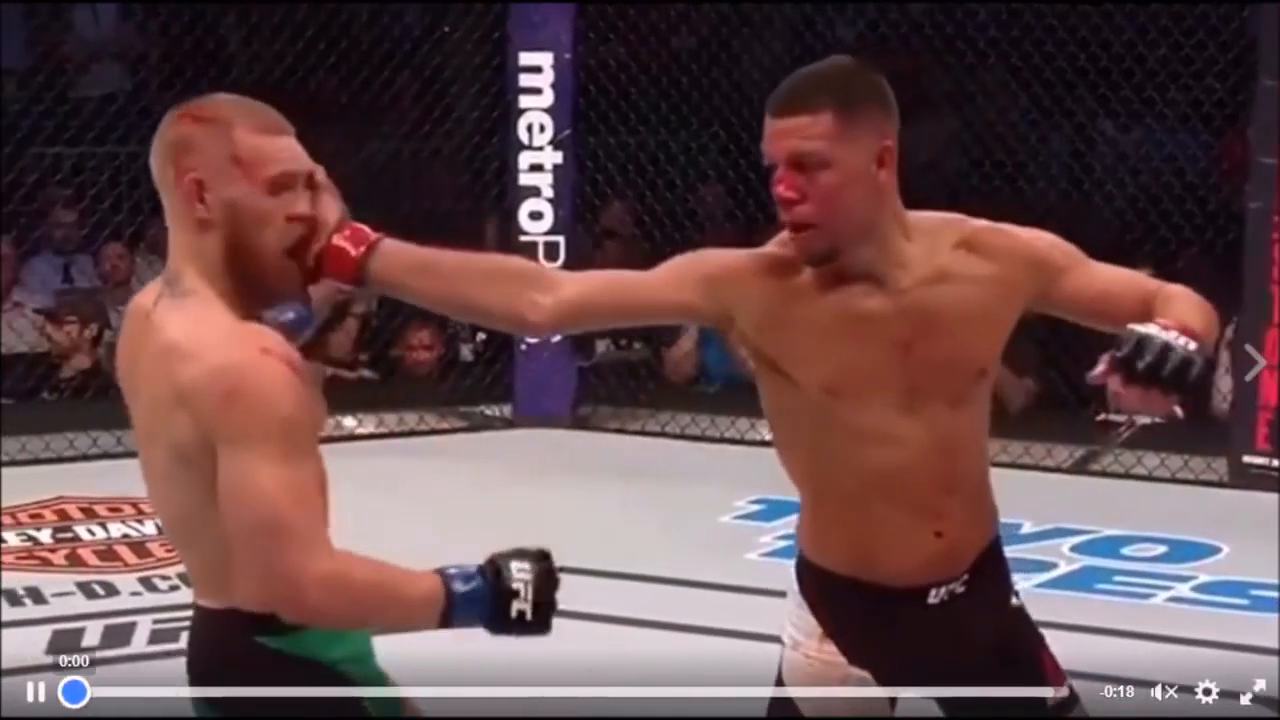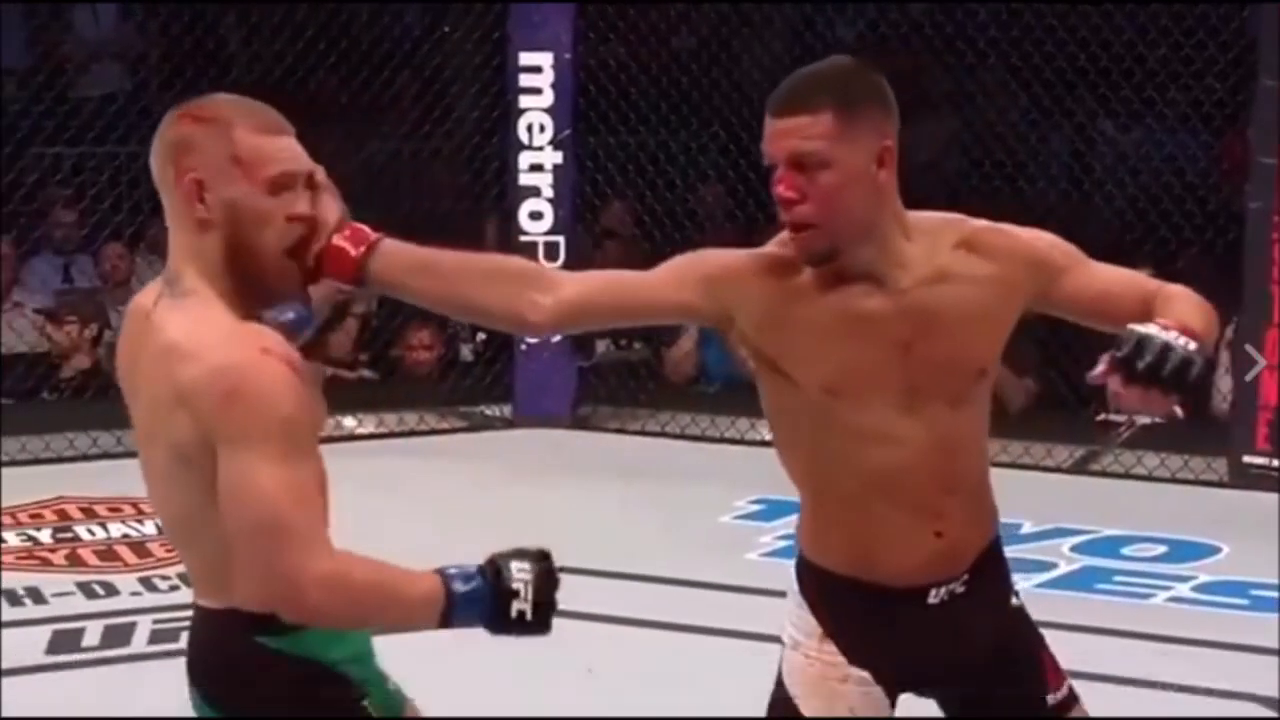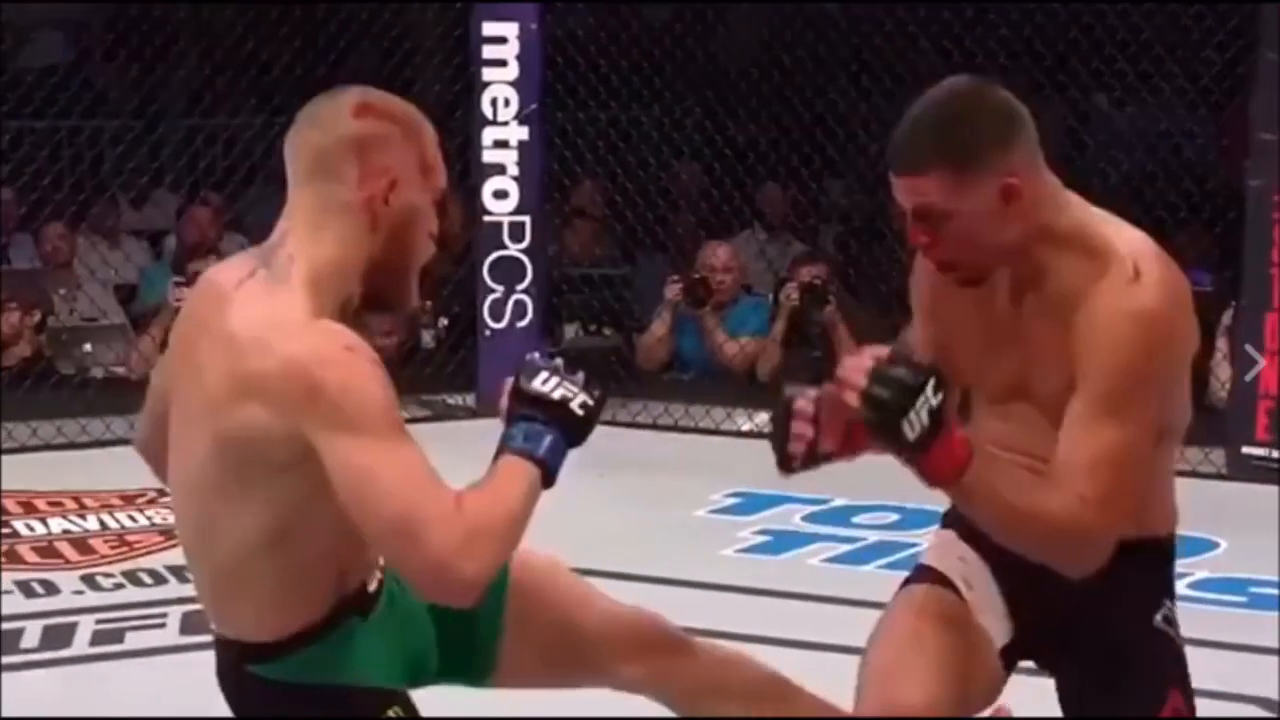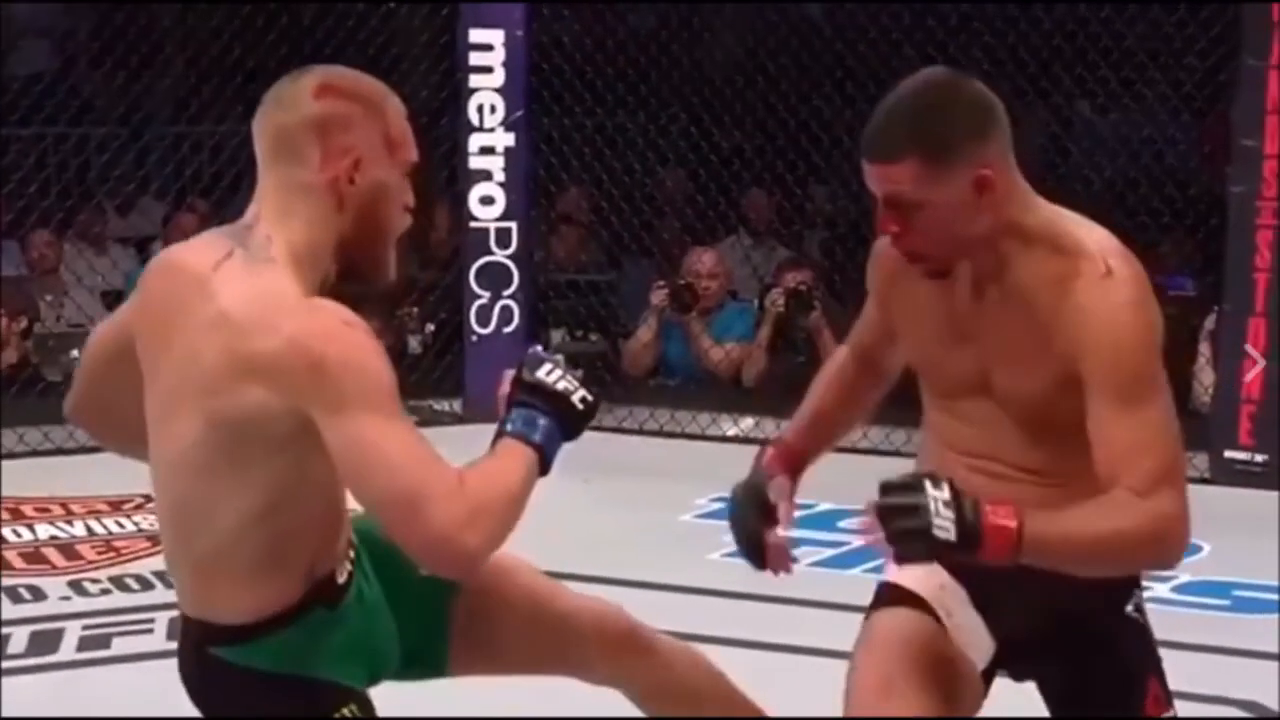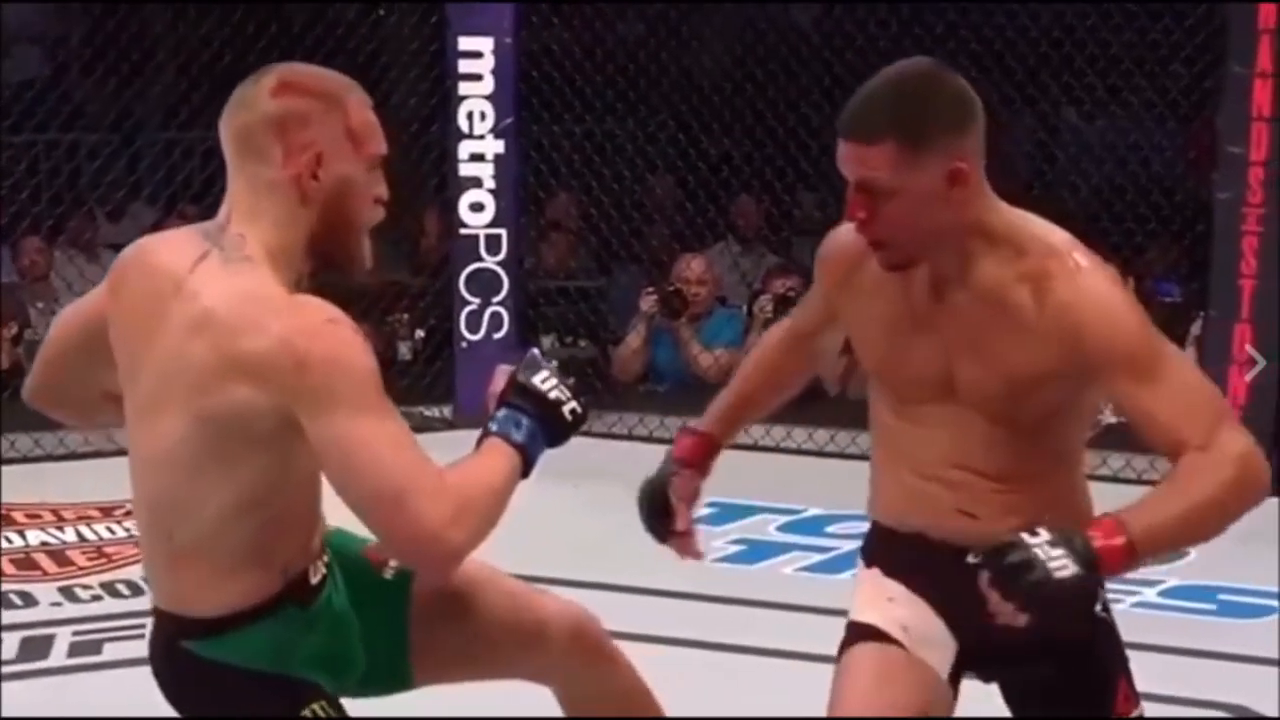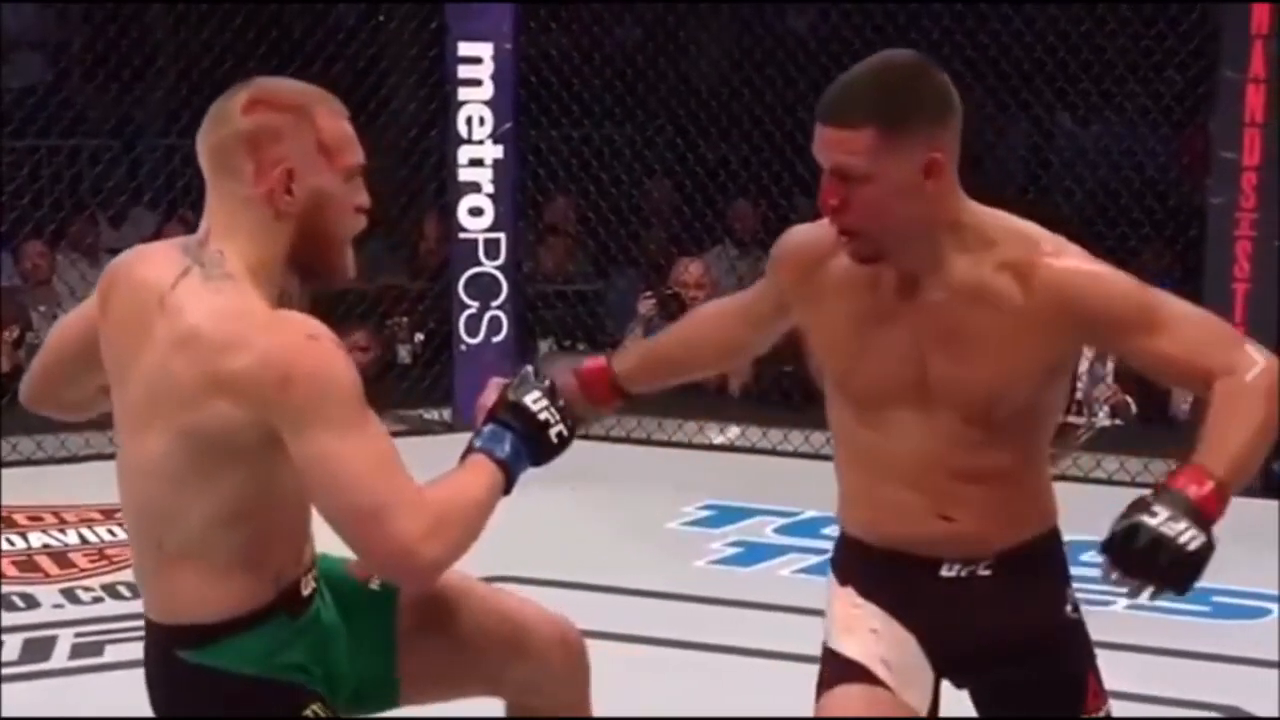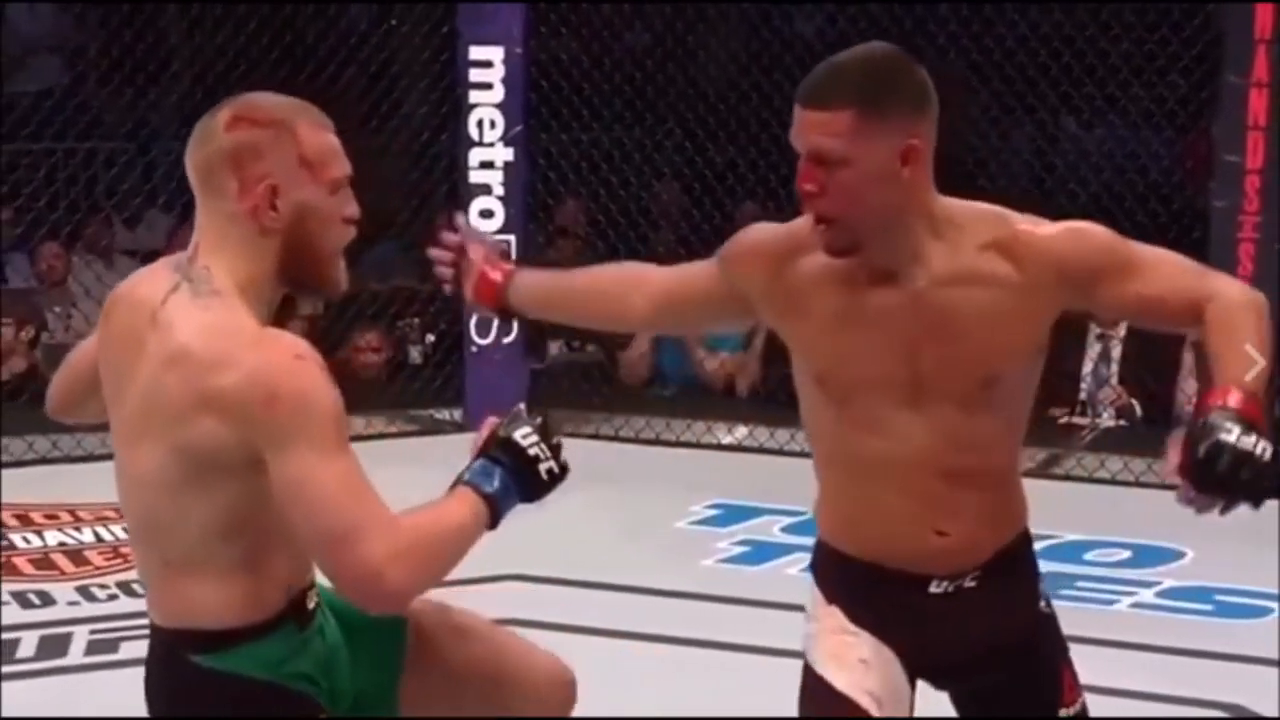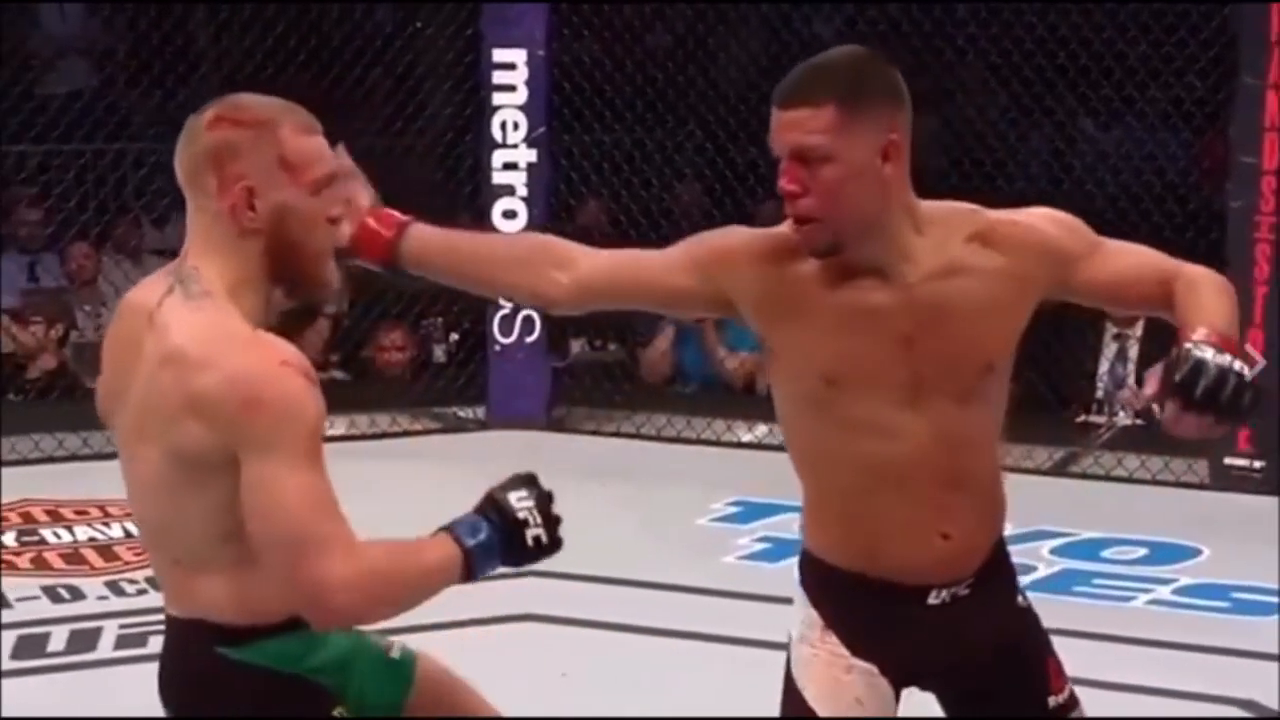
dt=0.4s
person 1, frame 1
left shoulder: (997, 261)
right shoulder: (748, 286)
left elbow: (1176, 304)
right elbow: (543, 300)
left wrist: (1172, 340)
right wrist: (355, 252)
left hip: (977, 598)
right hip: (844, 612)
person 1, frame 2
left shoulder: (997, 262)
right shoulder: (749, 286)
left elbow: (1176, 304)
right elbow: (546, 300)
left wrist: (1172, 340)
right wrist: (364, 253)
left hip: (977, 598)
right hip: (846, 613)
person 1, frame 3
left shoulder: (1129, 295)
right shoulder: (944, 263)
left elbow: (1082, 537)
left wrist: (935, 446)
right wrist: (841, 420)
left hip: (1116, 575)
right hip: (985, 542)
person 1, frame 4
left shoulder: (1097, 291)
right shoulder: (900, 260)
left elbow: (1159, 523)
left wrist: (990, 530)
right wrist: (784, 459)
left hip: (1079, 575)
right hip: (943, 564)
person 1, frame 5
left shoulder: (1068, 292)
right shoulder: (850, 258)
left elbow: (1233, 459)
right elbow: (798, 340)
left wrist: (1095, 550)
right wrist: (697, 447)
left hip: (1047, 586)
right hip: (906, 570)
person 1, frame 6
left shoulder: (1049, 283)
right shoulder: (810, 262)
right elbow: (738, 324)
left wrist: (1192, 500)
right wrist: (606, 377)
left hip: (1020, 585)
right hip: (879, 586)
person 1, frame 7
left shoulder: (1034, 259)
right shoulder: (779, 265)
right elbow: (647, 296)
right wrist: (498, 283)
left hip: (998, 591)
right hip: (859, 597)
person 1, frame 8
left shoulder: (1015, 249)
right shoulder: (757, 271)
left elbow: (1192, 284)
right elbow: (565, 275)
left wrist: (1210, 347)
right wrist: (389, 236)
left hip: (982, 596)
right hip: (850, 608)
person 2, frame 1
left shoulder: (153, 313)
right shoulder: (243, 362)
right elbow: (302, 584)
right wrist: (474, 594)
left hip: (240, 642)
right hip: (282, 665)
person 2, frame 2
left shoulder: (153, 314)
right shoulder: (243, 363)
right elbow: (302, 584)
right wrist: (473, 593)
left hip: (239, 638)
right hip: (285, 659)
person 2, frame 3
left shoulder: (226, 287)
right shoulder: (313, 359)
left elbow: (158, 446)
right elbow: (453, 564)
right wrist: (534, 443)
left hip: (377, 585)
left knee: (645, 647)
person 2, frame 4
left shoulder: (182, 269)
right shoulder: (310, 337)
left elbow: (91, 406)
right elbow: (454, 538)
right wrist: (532, 431)
right hip: (276, 660)
left knee: (607, 637)
person 2, frame 5
left shoulder: (152, 263)
right shoulder: (297, 334)
left elbow: (50, 388)
right elbow: (435, 535)
right wrist: (517, 432)
right hip: (247, 660)
left knee: (568, 640)
person 2, frame 6
left shoulder: (139, 275)
right shoulder: (281, 349)
left elbow: (43, 390)
right elbow: (413, 549)
right wrist: (502, 447)
left hip: (303, 606)
left knee: (549, 652)
person 2, frame 7
left shoulder: (144, 295)
right shoulder: (267, 366)
left elbow: (66, 399)
right elbow: (382, 573)
right wrist: (492, 480)
left hip: (298, 628)
person 2, frame 8
left shoulder: (148, 304)
right shoulder: (256, 370)
left elbow: (113, 405)
right elbow: (334, 590)
right wrist: (479, 539)
left hip: (286, 649)
